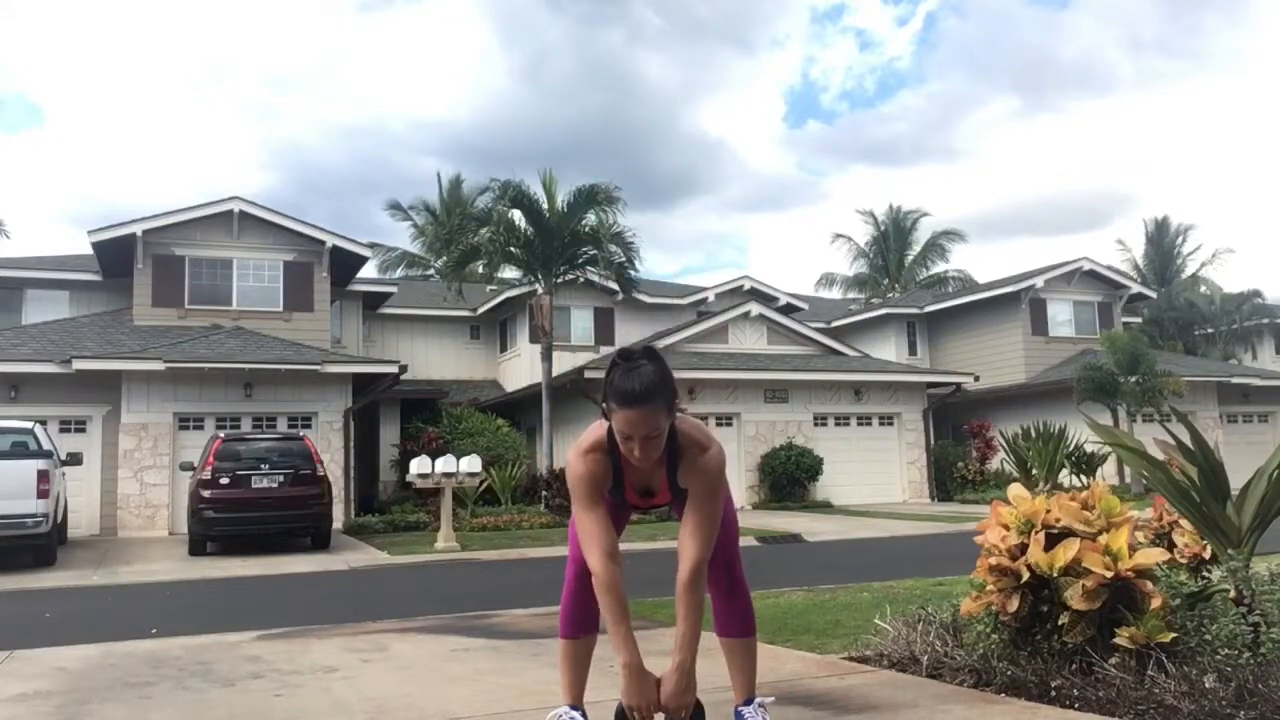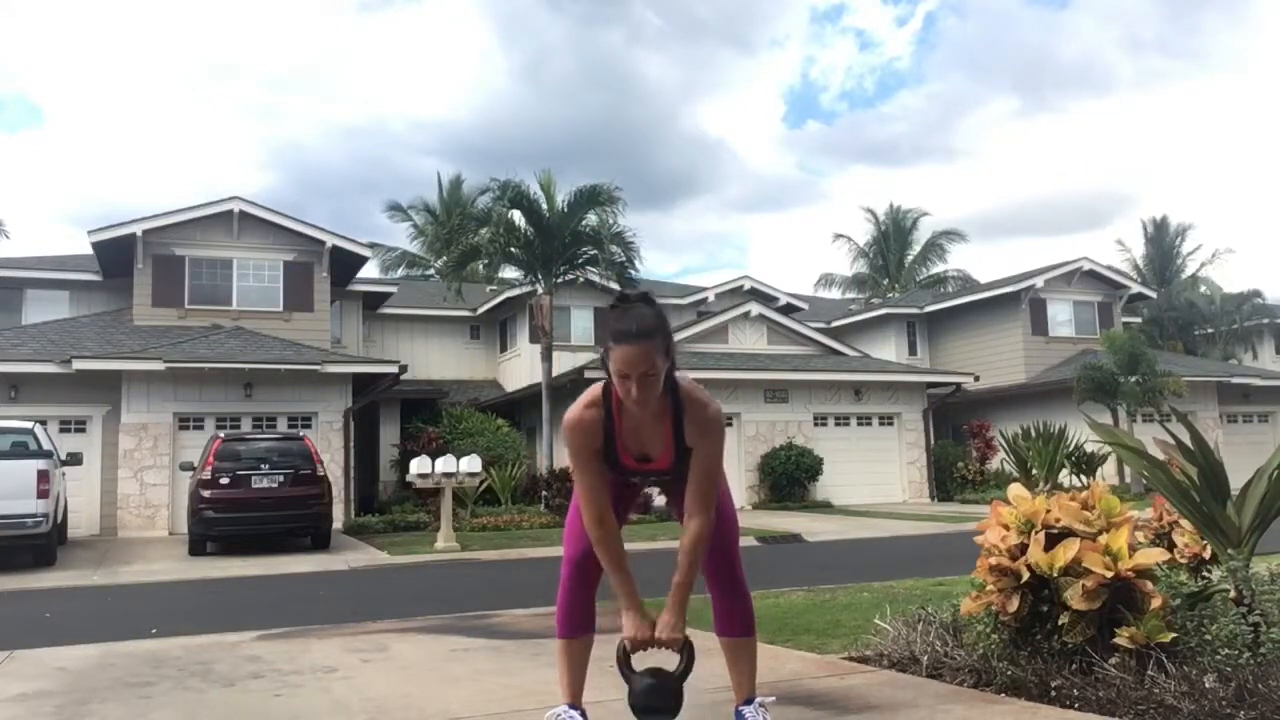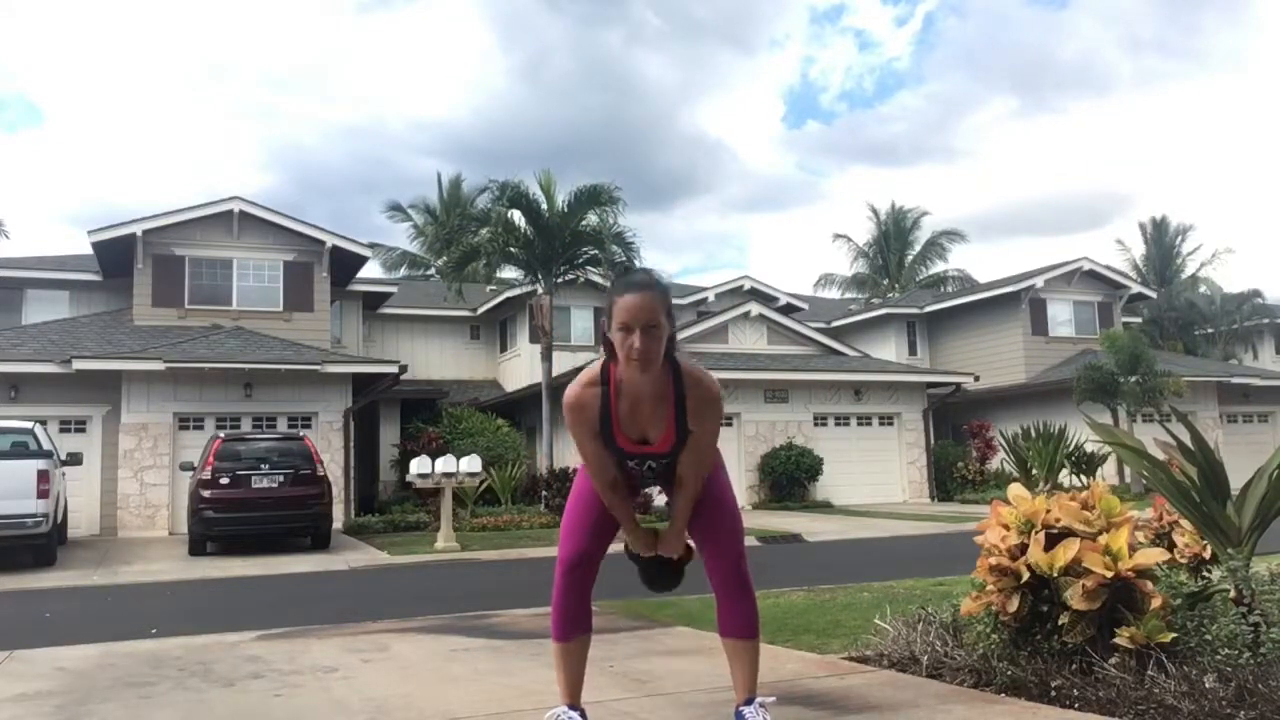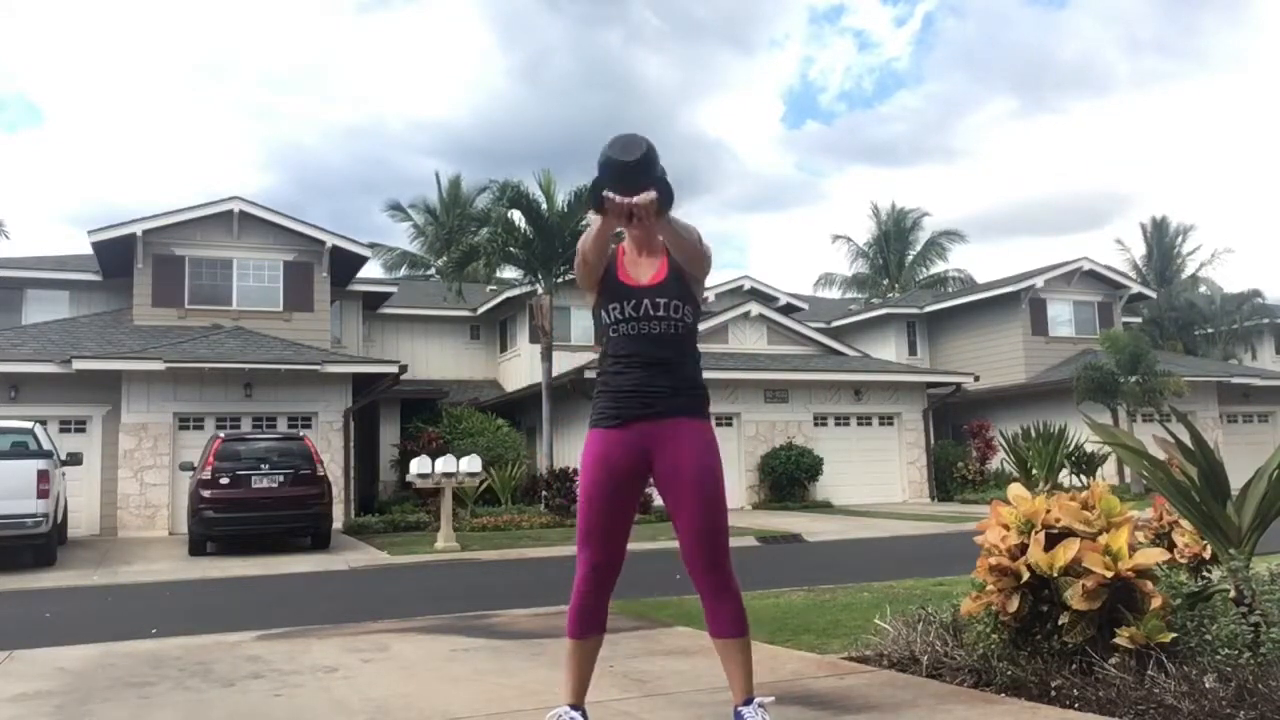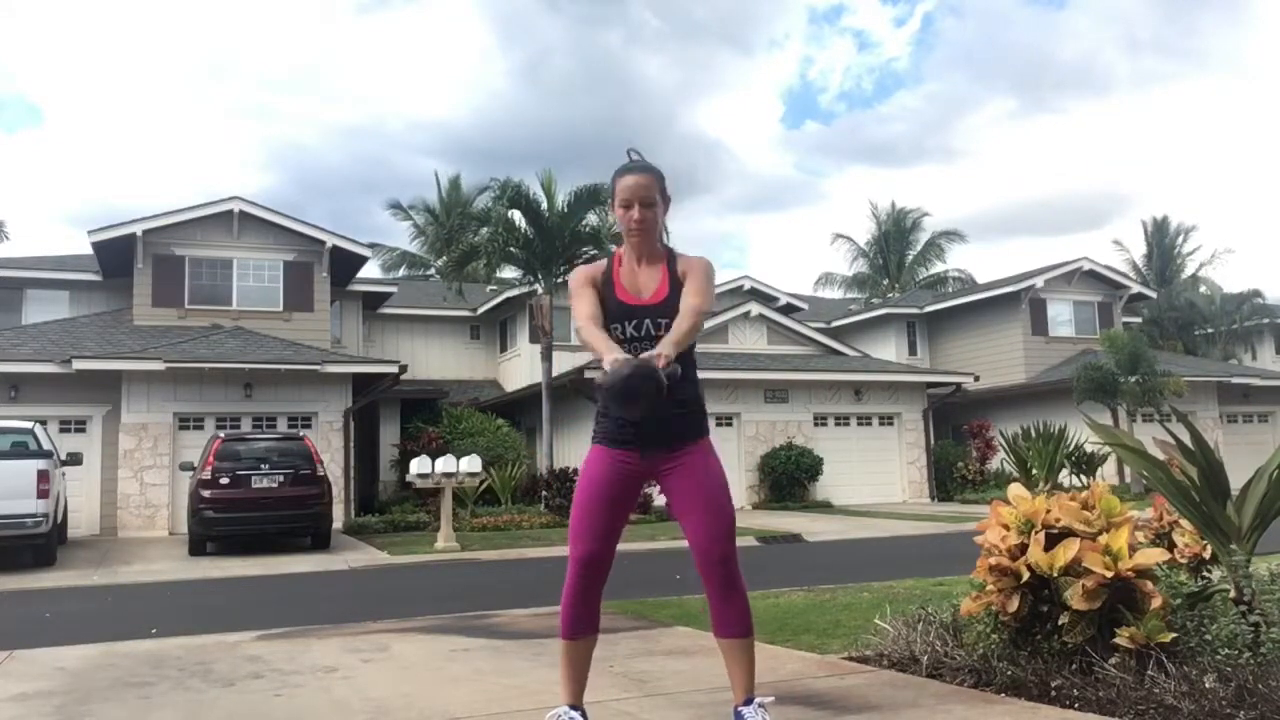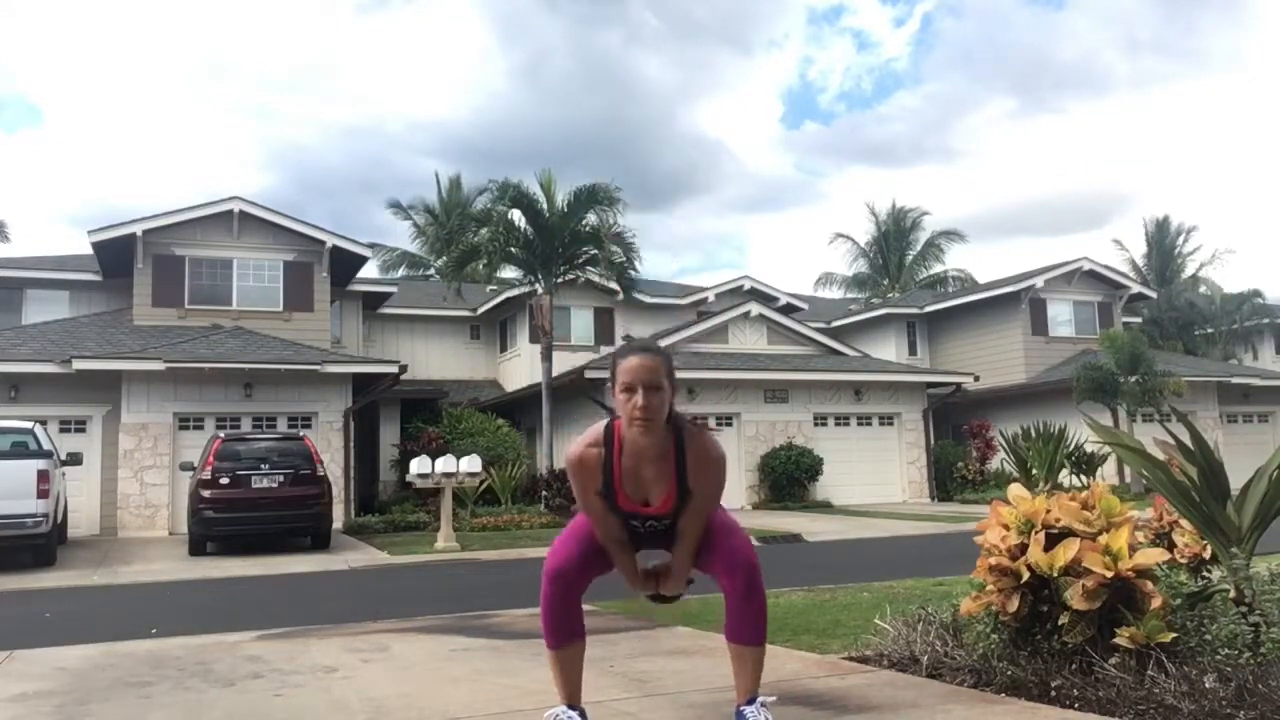
dt=0.5s
person 1, frame 1
left shoulder: (703, 454)
right shoulder: (586, 457)
left elbow: (692, 570)
right elbow: (603, 566)
left wrist: (683, 667)
right wrist: (630, 668)
left hip: (688, 482)
right hip: (611, 485)
left knee: (725, 570)
right knee: (581, 571)
person 1, frame 2
left shoulder: (703, 413)
right shoulder: (582, 418)
left elbow: (699, 518)
right elbow: (598, 516)
left wrist: (676, 606)
right wrist: (629, 604)
left hip: (684, 472)
right hip: (614, 475)
left knee: (726, 569)
right knee: (577, 566)
person 1, frame 3
left shoulder: (702, 391)
right shoulder: (582, 396)
left elbow: (688, 479)
right elbow: (606, 479)
left wrist: (674, 536)
right wrist: (634, 534)
left hip: (686, 466)
right hip: (615, 470)
left knee: (732, 572)
right knee: (572, 567)
person 1, frame 4
left shoulder: (688, 262)
right shoulder: (599, 266)
left elbow: (692, 244)
right elbow: (587, 252)
left wrist: (658, 213)
right wrist: (608, 215)
left hip: (682, 422)
right hip: (614, 425)
left knee: (710, 565)
right knee: (595, 567)
person 1, frame 5
left shoulder: (692, 269)
right shoulder: (590, 276)
left elbow: (694, 315)
right elbow: (585, 324)
left wrist: (663, 351)
right wrist: (612, 354)
left hip: (683, 441)
right hip: (616, 442)
left knee: (720, 563)
right knee: (584, 566)
person 1, frame 6
left shoulder: (703, 451)
right shoulder: (586, 454)
left elbow: (690, 530)
right elbow: (610, 532)
left wrist: (675, 577)
right wrist: (636, 577)
left hip: (684, 525)
right hip: (617, 527)
left knee: (743, 572)
right knee: (558, 575)
